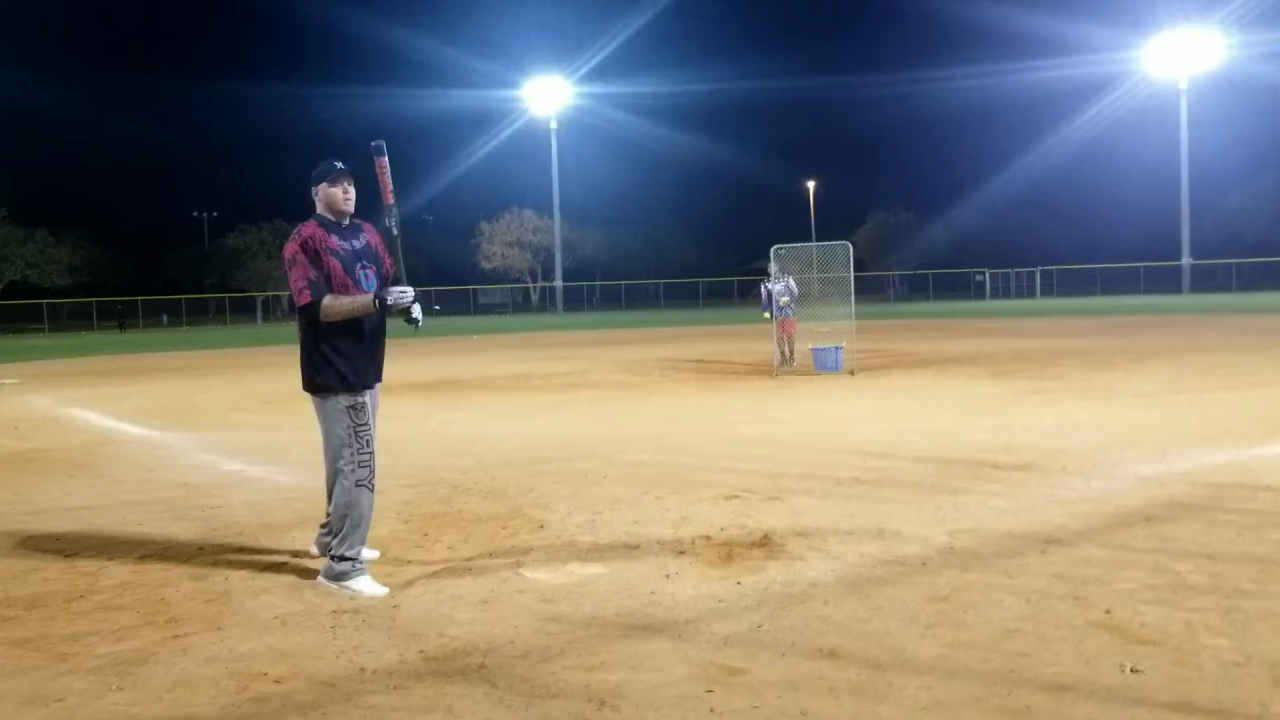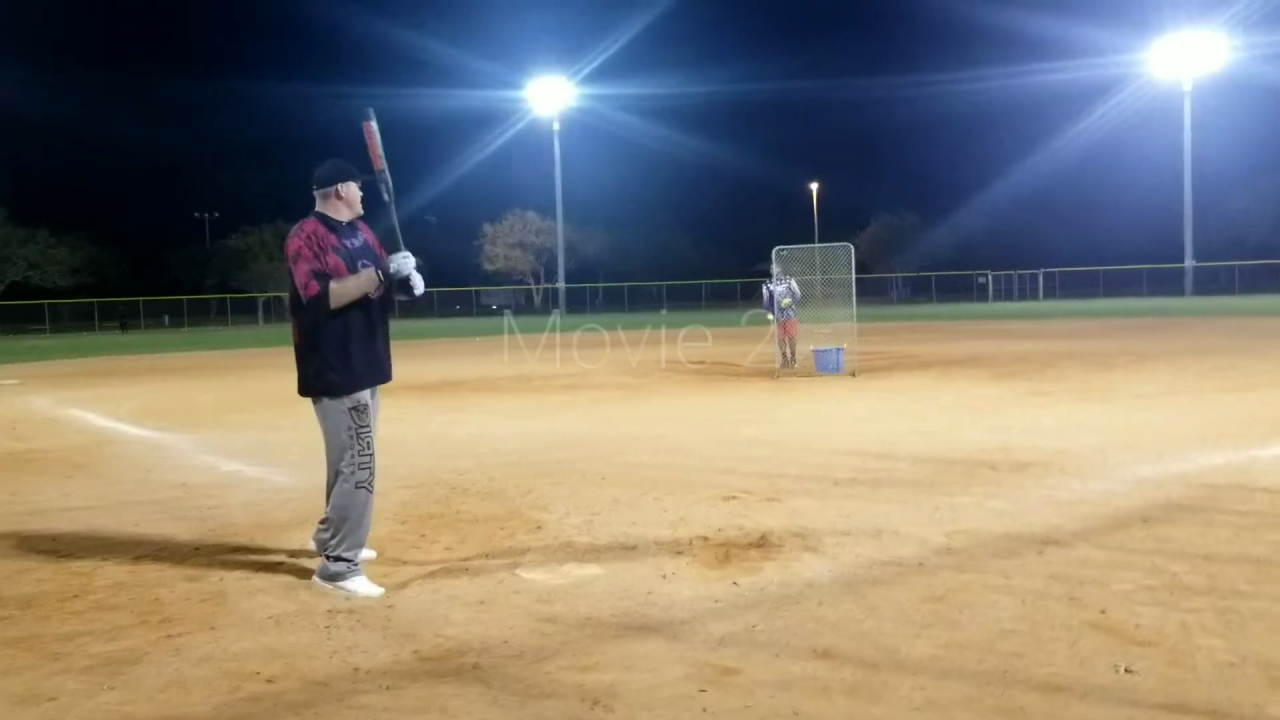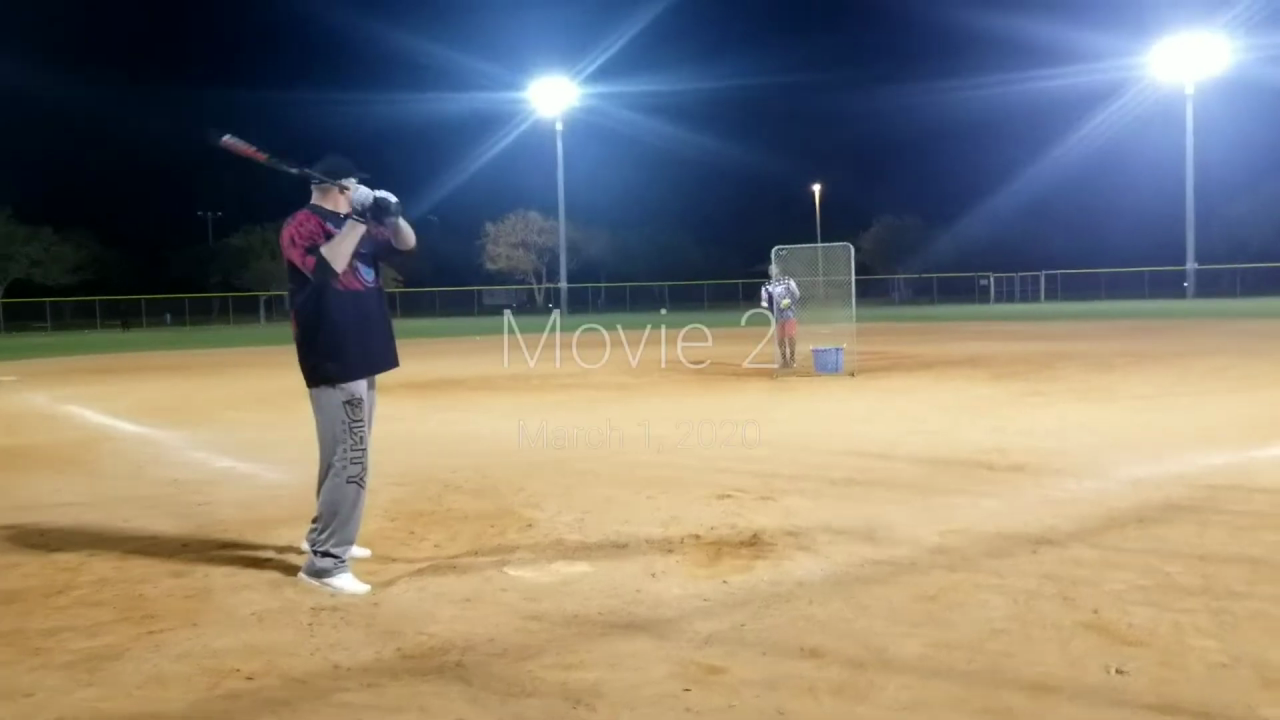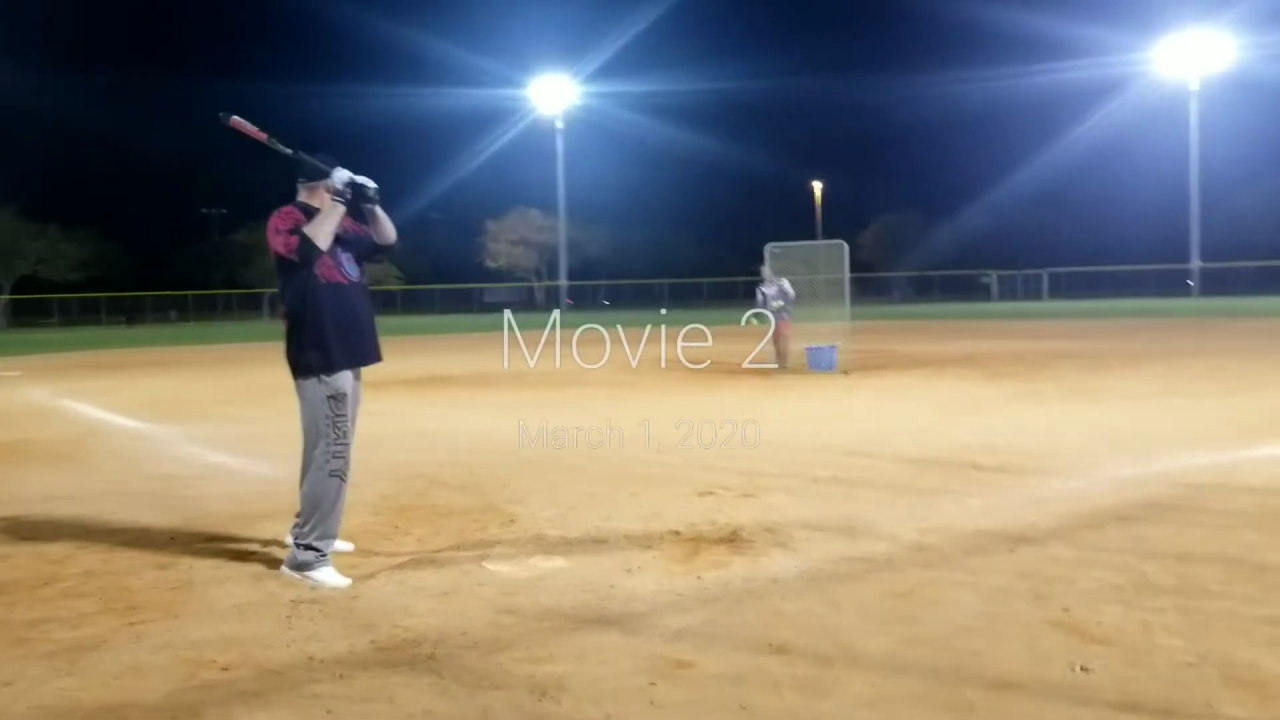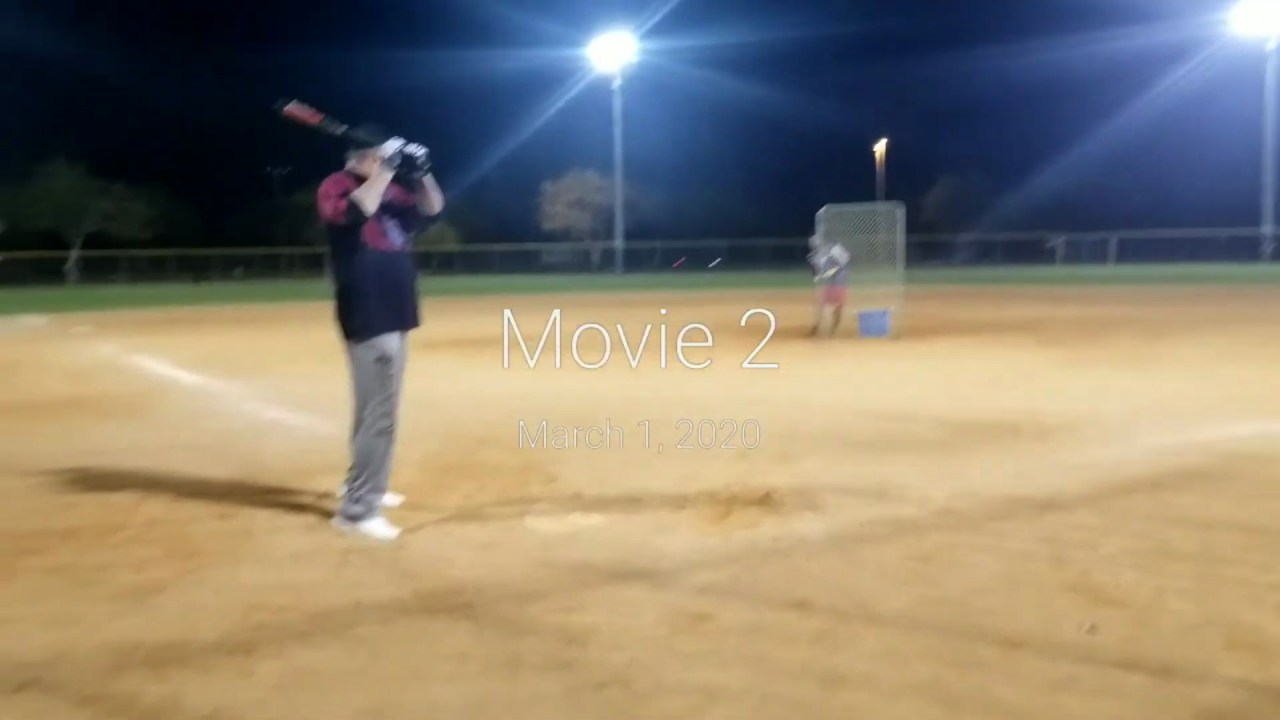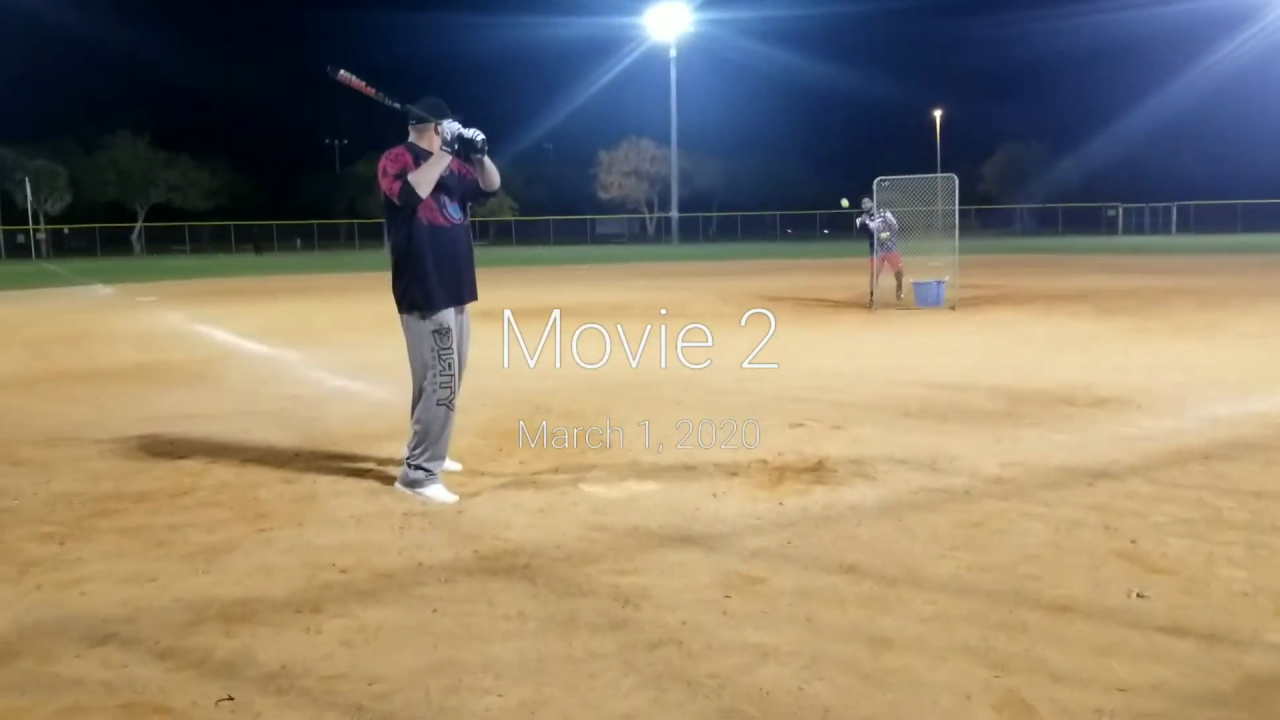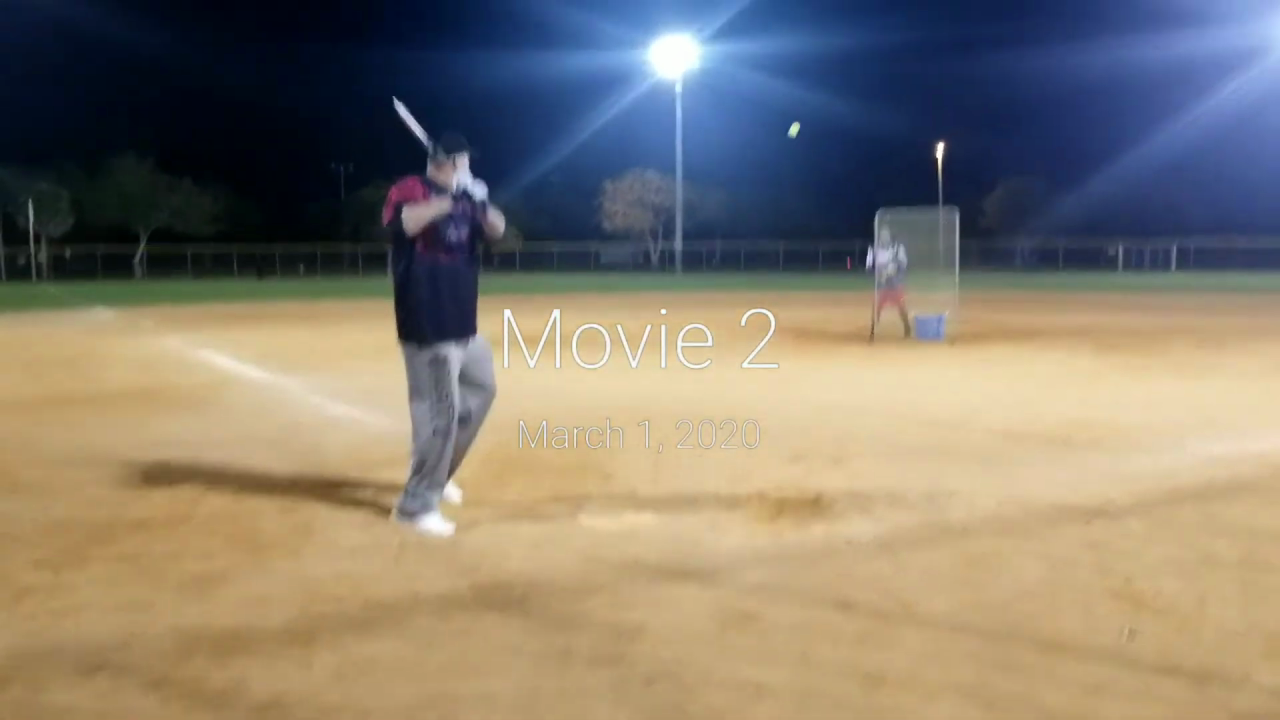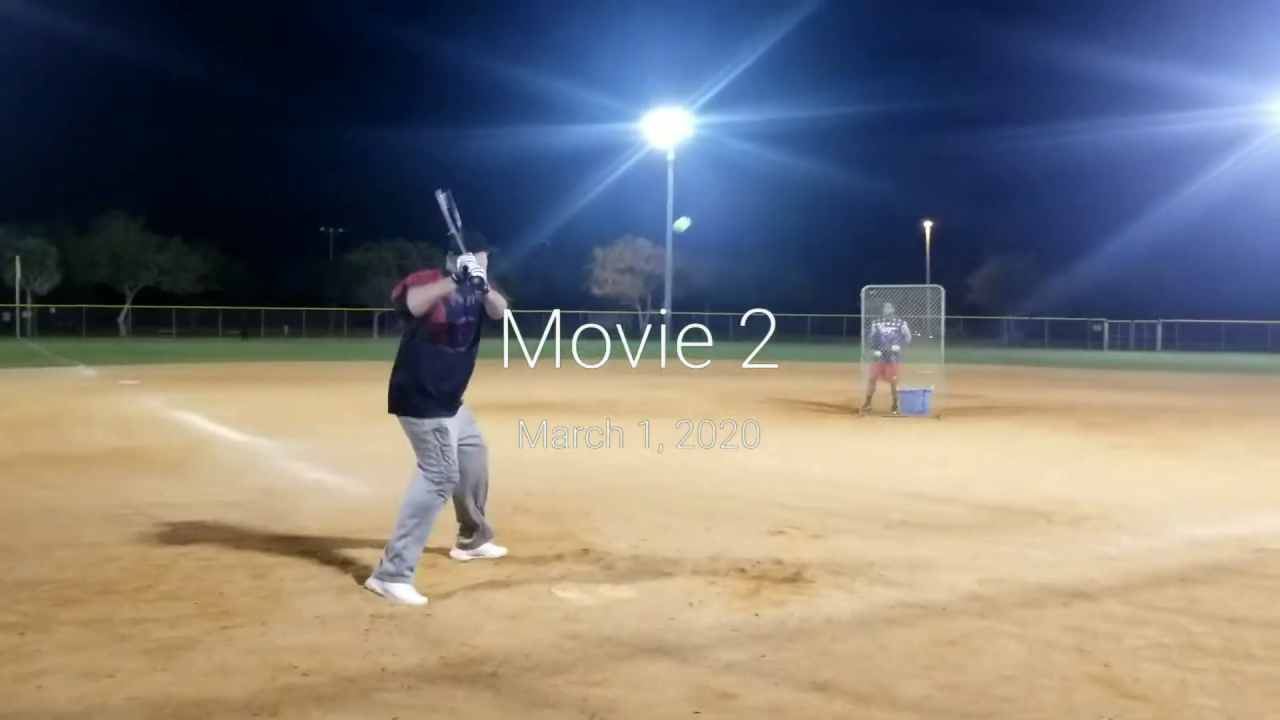
dt=0.4s
person 1, frame 1
left shoulder: (367, 233)
right shoulder: (305, 240)
left elbow: (388, 280)
right elbow: (317, 307)
left wrist: (404, 302)
right wrist: (378, 301)
left hip: (367, 366)
right hip: (334, 372)
left knee: (351, 459)
right knee: (356, 463)
left ankle: (333, 536)
right ankle: (342, 565)
person 1, frame 2
left shoulder: (361, 232)
right shoulder: (307, 236)
left elbow: (382, 286)
right elbow: (322, 298)
left wrist: (404, 278)
right wrist: (379, 274)
left hip: (365, 363)
right hip: (335, 369)
left knee: (348, 459)
right knee: (357, 464)
left ankle: (332, 534)
right ankle: (338, 565)
person 1, frame 3
left shoulder: (356, 224)
right shoulder: (302, 225)
left elbow: (406, 244)
right elbow: (325, 267)
left wrist: (390, 212)
right wrist: (358, 218)
left hip: (362, 356)
right hip: (333, 360)
left knee: (345, 454)
right knee: (348, 458)
left ankle: (325, 534)
right ankle: (325, 561)
person 1, frame 4
left shoulder: (341, 223)
right shoulder: (286, 218)
left elbow: (385, 241)
right elbow: (308, 248)
left wrist: (369, 203)
right wrist: (338, 201)
left hip: (347, 350)
right hip: (319, 354)
left knee: (331, 448)
right knee: (330, 452)
left ankle: (309, 529)
right ankle: (307, 554)
person 1, frame 5
left shoulder: (390, 190)
right shoulder: (337, 185)
left elbow: (431, 209)
right elbow: (355, 211)
left wrist: (419, 172)
right wrist: (386, 168)
left hip: (394, 314)
right hip: (367, 317)
left knee: (382, 407)
right knee: (379, 410)
left ankle: (362, 484)
right ankle: (357, 506)
person 1, frame 6
left shoulder: (450, 164)
right shoulder: (397, 159)
left elbow: (490, 186)
right elbow: (409, 194)
left wrist: (478, 152)
right wrist: (445, 150)
left hip: (453, 287)
right hip: (424, 291)
left knee: (450, 376)
right knee: (440, 380)
left ankle: (426, 449)
right ankle: (418, 473)
person 1, frame 7
left shoulder: (463, 199)
right shoulder: (410, 190)
left elbow: (496, 231)
right elbow: (400, 225)
left wrist: (482, 205)
right wrist: (449, 199)
left hip: (462, 322)
right hip: (427, 324)
left knee: (481, 390)
right knee: (440, 411)
left ankle: (438, 476)
right ankle: (416, 504)
person 1, frame 8
left shoulder: (476, 288)
right shoulder: (428, 281)
left elbow: (499, 310)
right elbow: (407, 304)
left wrist: (482, 287)
right wrist: (452, 282)
left hip: (449, 399)
right hip: (422, 400)
left knee: (472, 461)
right knee: (439, 477)
left ankle: (472, 539)
right ankle: (391, 573)
